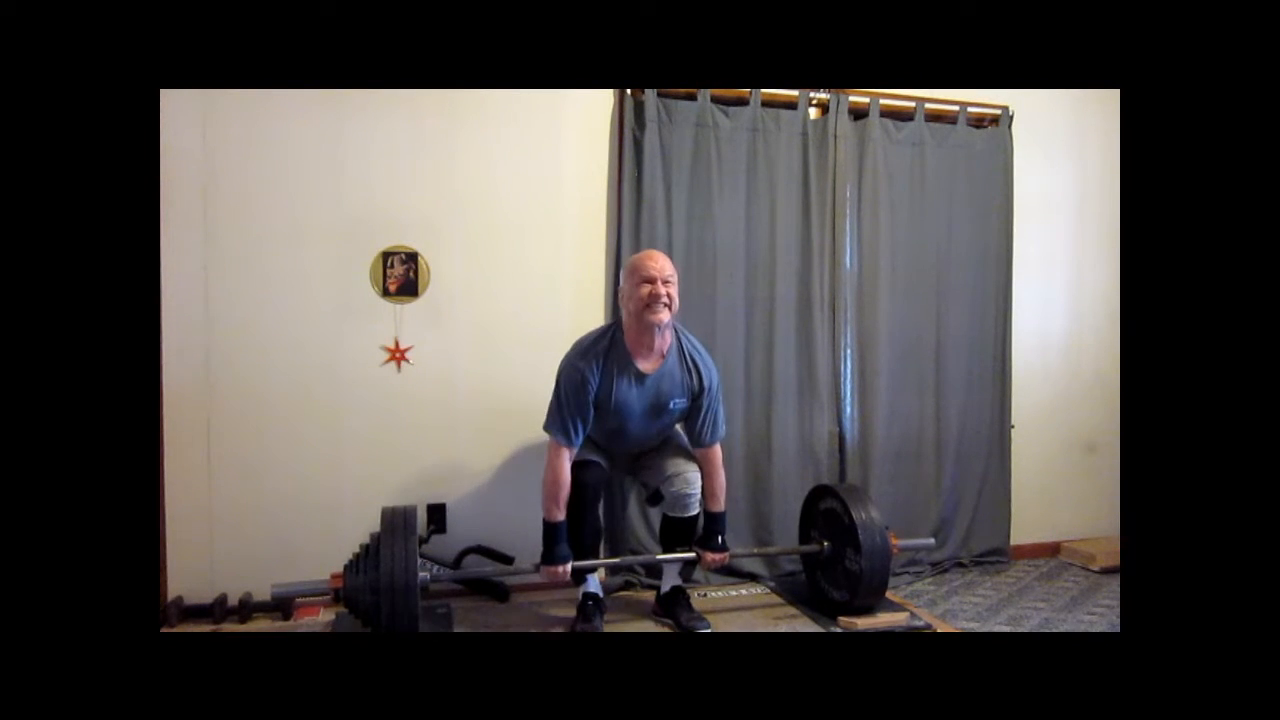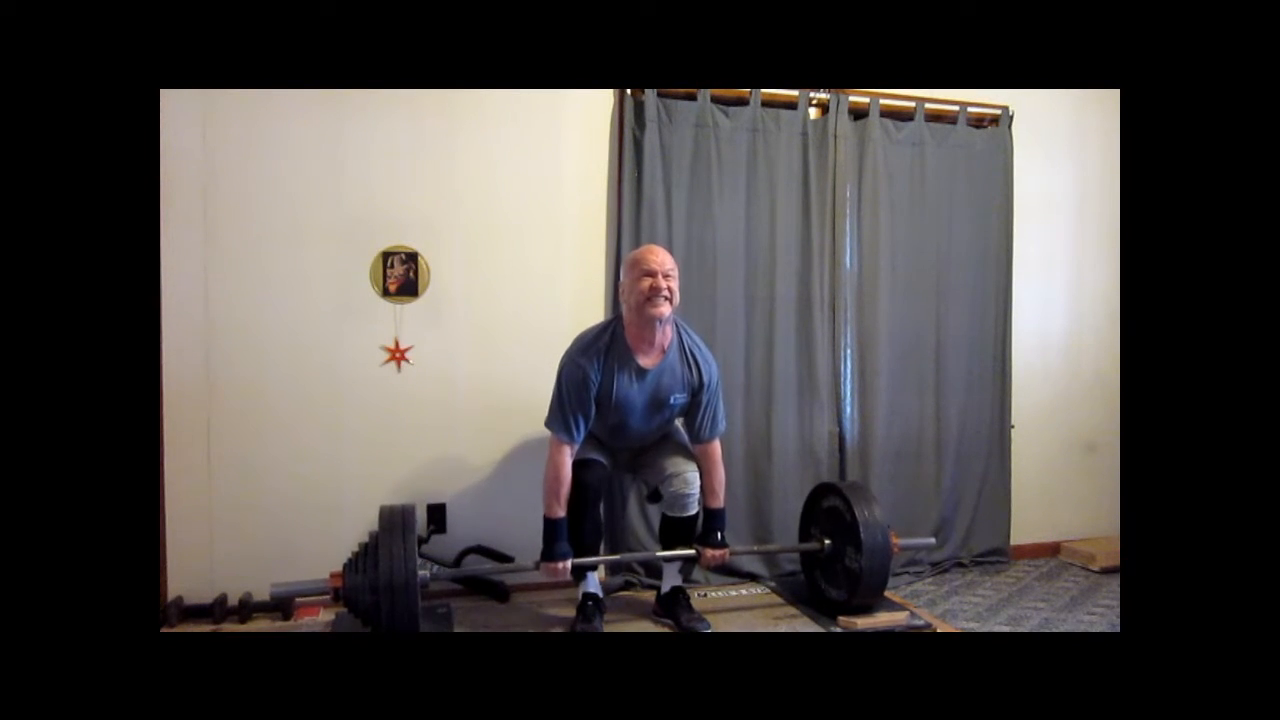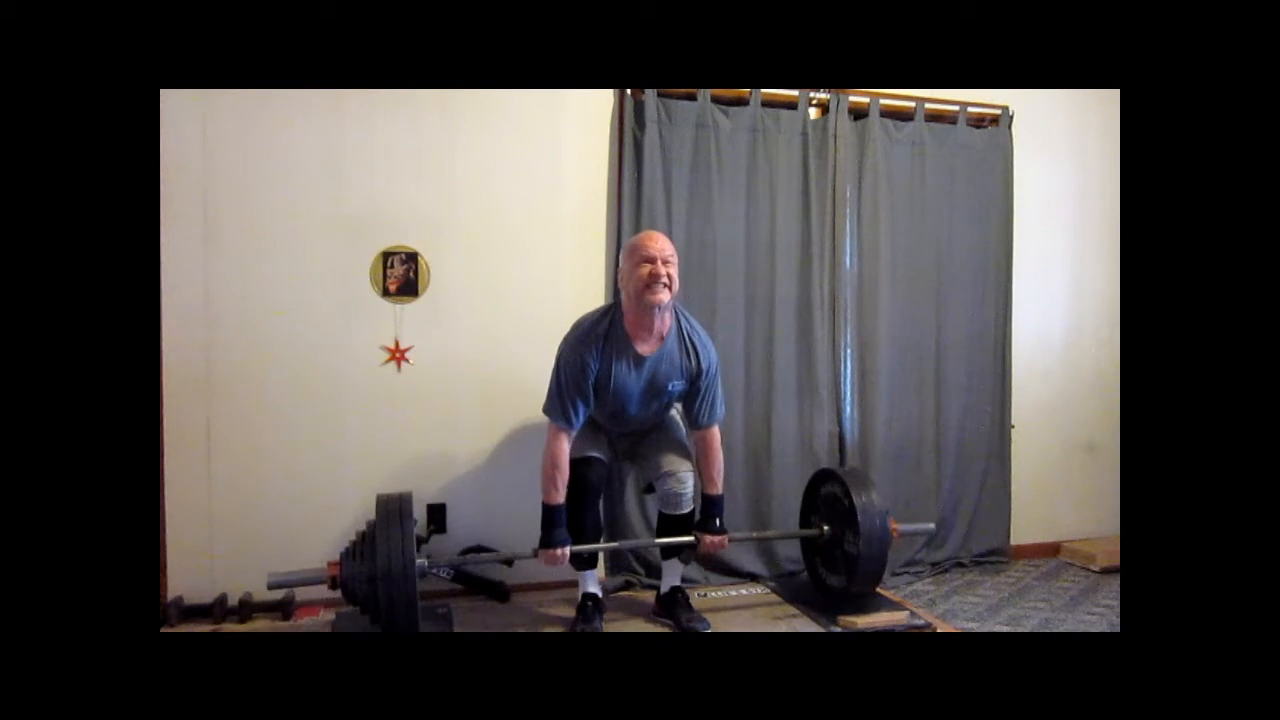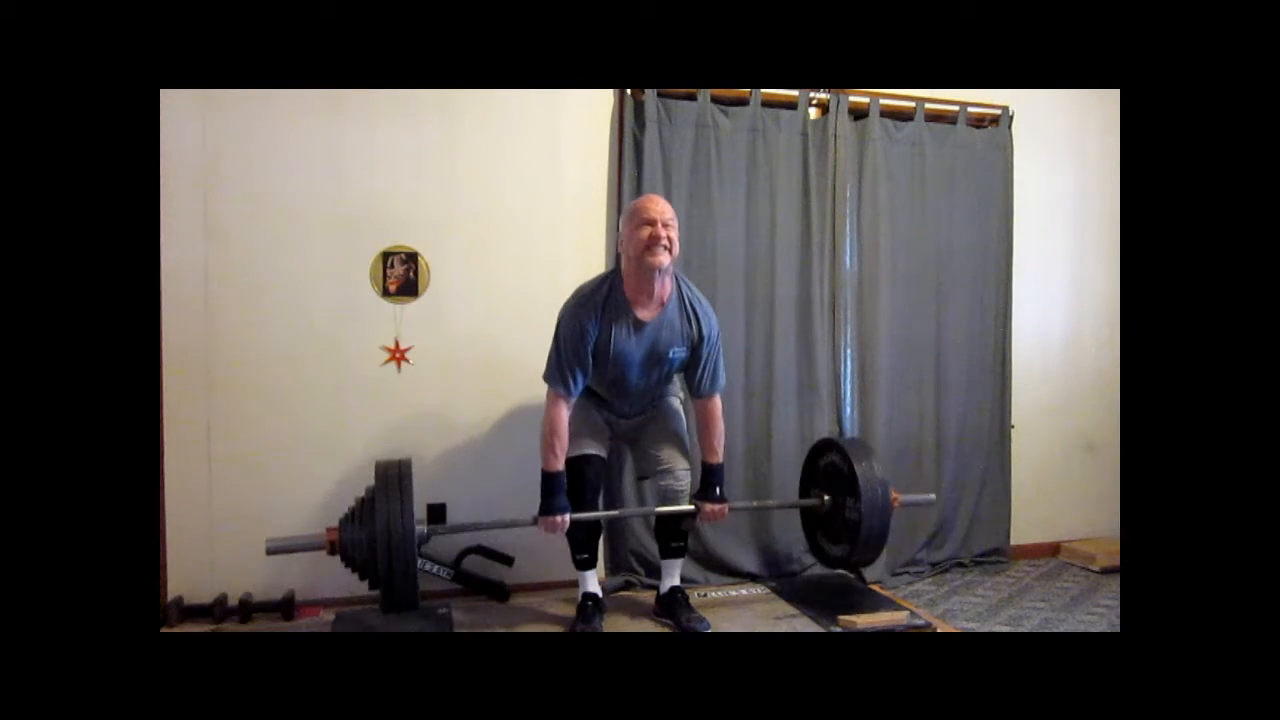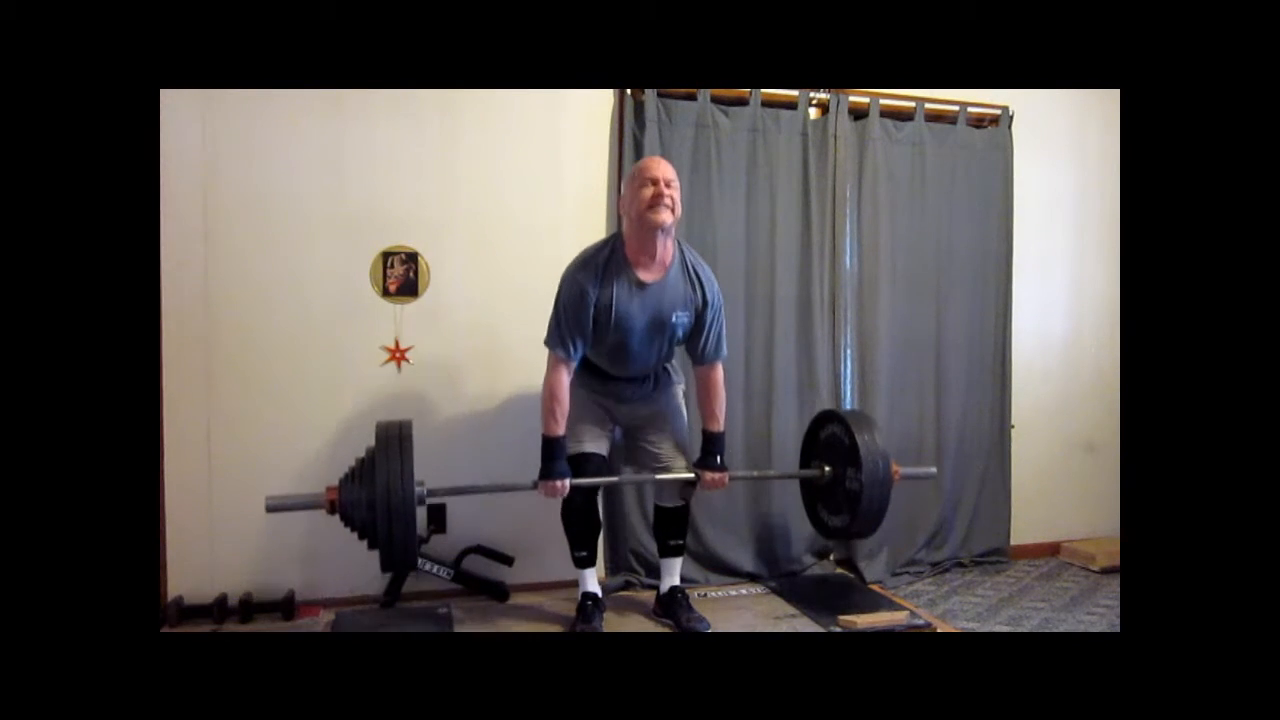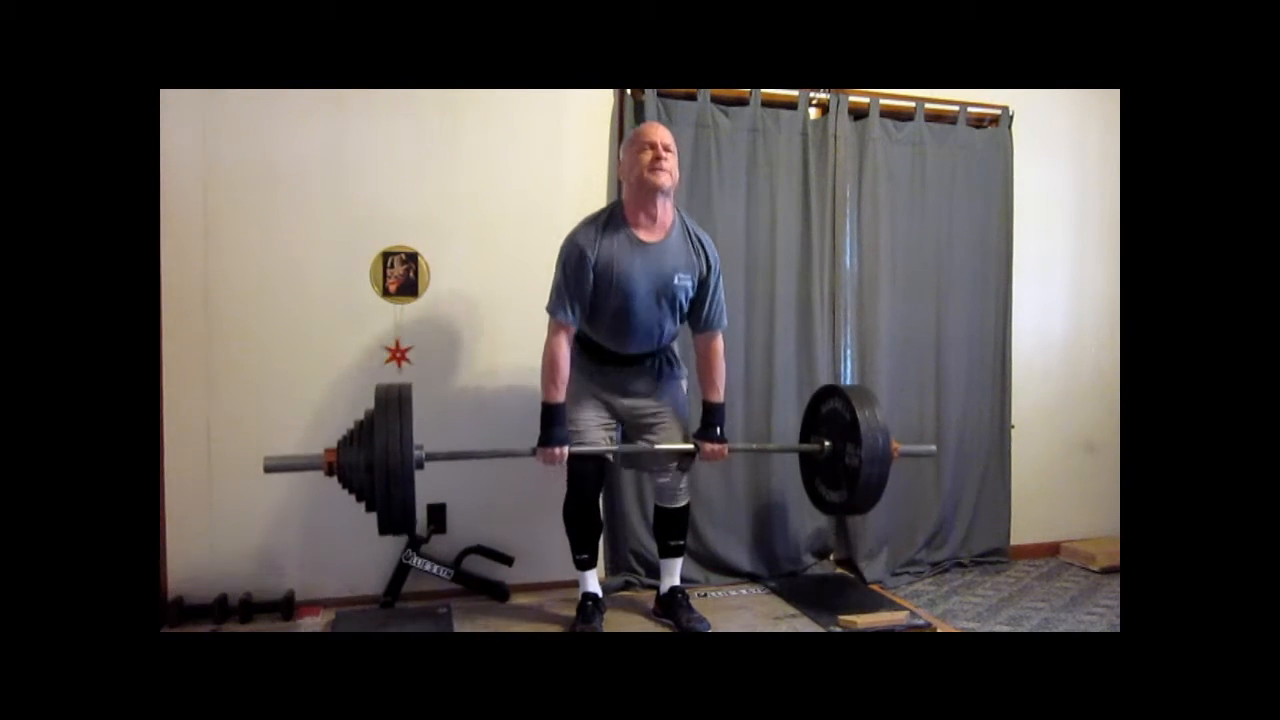
dt=0.3s
person 1, frame 1
left shoulder: (697, 363)
right shoulder: (588, 359)
left elbow: (709, 451)
right elbow: (561, 452)
left wrist: (715, 532)
right wrist: (554, 542)
left hip: (656, 444)
right hip: (593, 445)
left knee: (688, 482)
right knee: (583, 484)
left ankle: (671, 592)
right ankle: (590, 596)
person 1, frame 2
left shoulder: (697, 359)
right shoulder: (588, 355)
left elbow: (708, 447)
right elbow: (562, 448)
left wrist: (715, 529)
right wrist: (555, 540)
left hip: (656, 437)
right hip: (594, 439)
left knee: (686, 483)
right knee: (585, 482)
left ankle: (670, 593)
right ankle: (590, 597)
person 1, frame 3
left shoulder: (696, 344)
right shoulder: (587, 340)
left elbow: (707, 433)
right elbow: (560, 435)
left wrist: (713, 515)
right wrist: (553, 525)
left hip: (655, 422)
right hip: (593, 426)
left knee: (680, 482)
right knee: (585, 482)
left ankle: (670, 593)
right ankle: (590, 597)
person 1, frame 4
left shoulder: (697, 312)
right shoulder: (587, 307)
left elbow: (708, 401)
right elbow: (559, 402)
left wrist: (713, 484)
right wrist: (553, 495)
left hip: (655, 401)
right hip: (592, 401)
left knee: (677, 481)
right knee: (583, 483)
left ankle: (670, 593)
right ankle: (590, 596)
person 1, frame 5
left shoulder: (699, 279)
right shoulder: (587, 273)
left elbow: (709, 369)
right elbow: (560, 368)
left wrist: (714, 452)
right wrist: (552, 458)
left hip: (655, 384)
right hip: (591, 384)
left knee: (676, 477)
right knee: (582, 479)
left ankle: (671, 592)
right ankle: (589, 596)
person 1, frame 6
left shoulder: (698, 247)
right shoulder: (589, 242)
left elbow: (709, 339)
right elbow: (560, 335)
left wrist: (714, 421)
right wrist: (553, 425)
left hip: (657, 374)
right hip: (592, 374)
left knee: (675, 480)
right knee: (585, 481)
left ankle: (670, 592)
right ankle: (590, 596)
